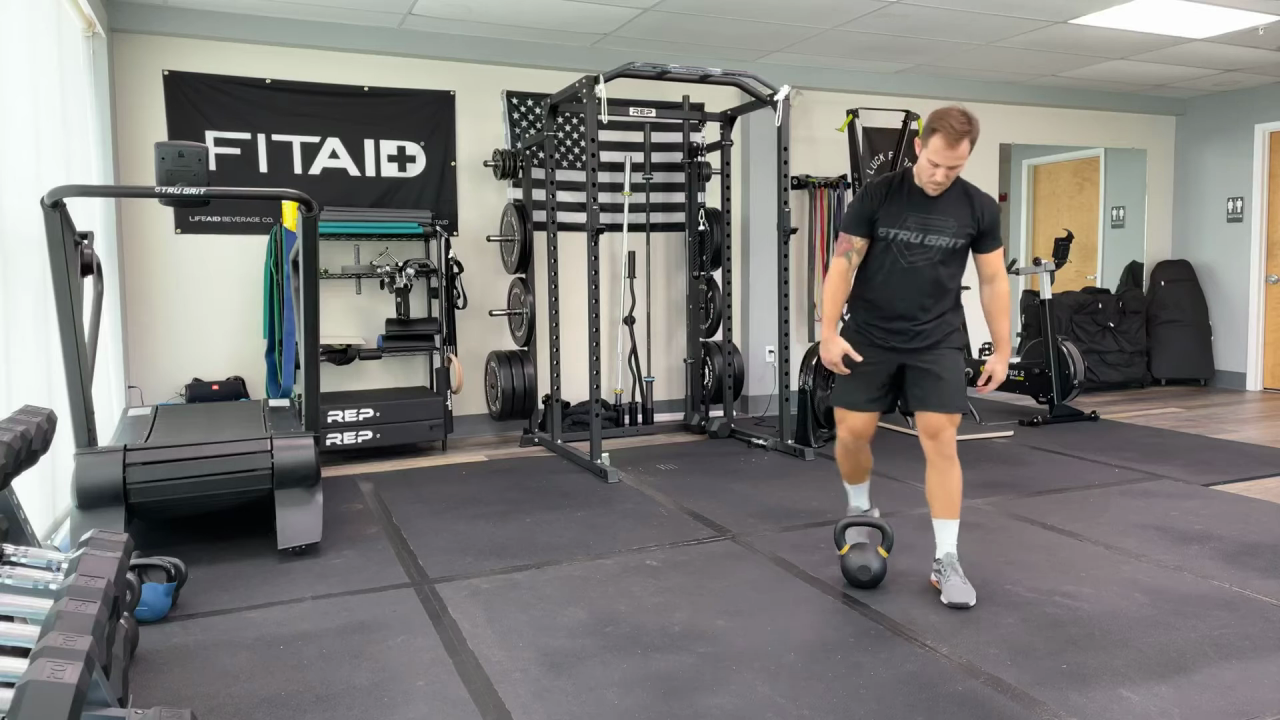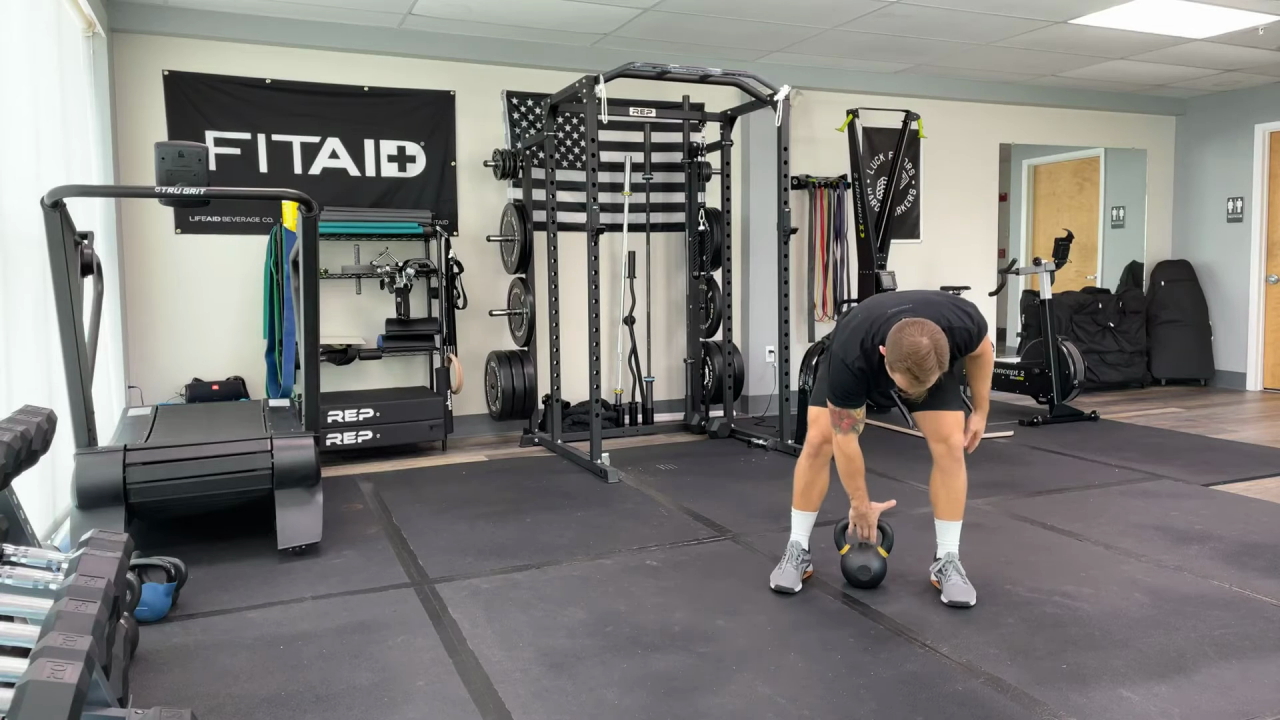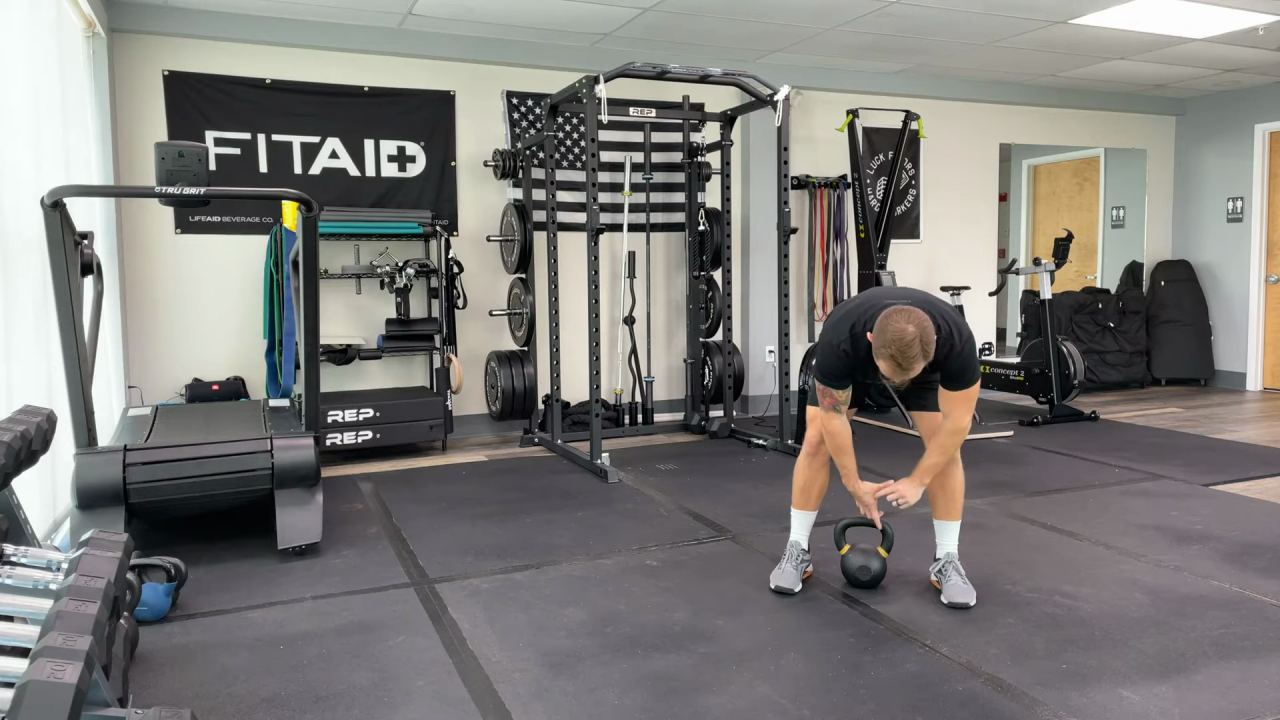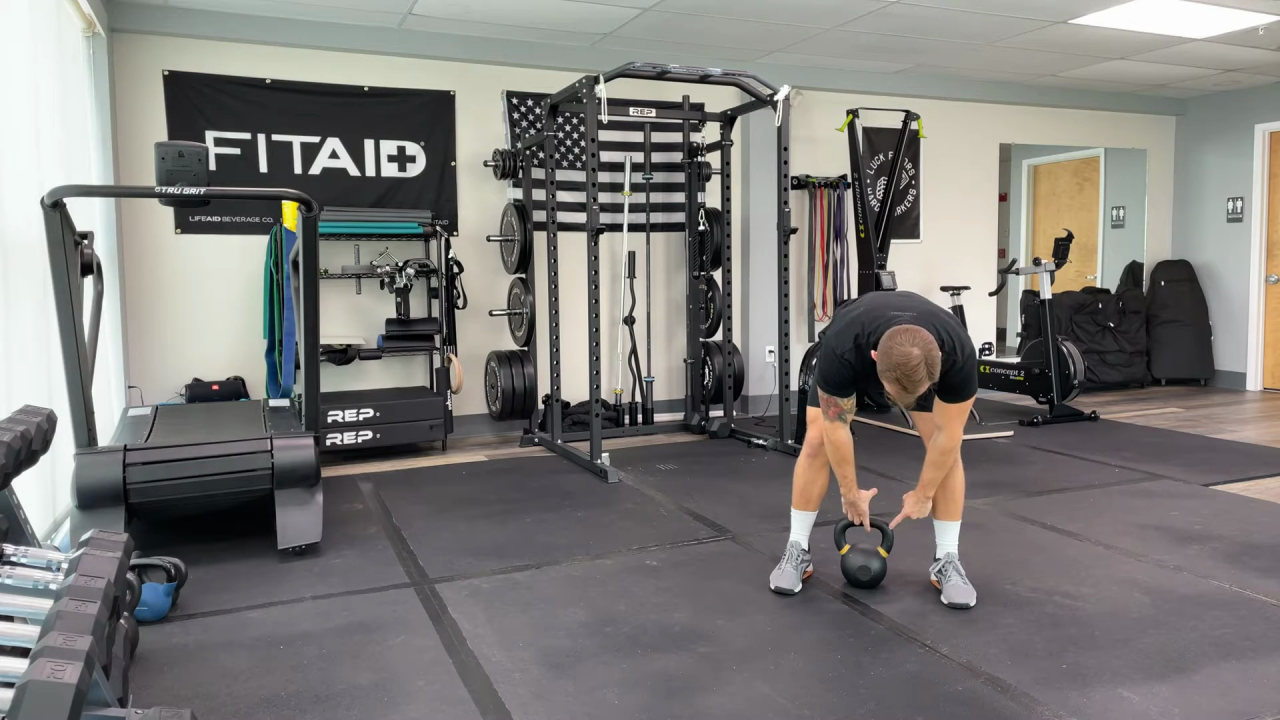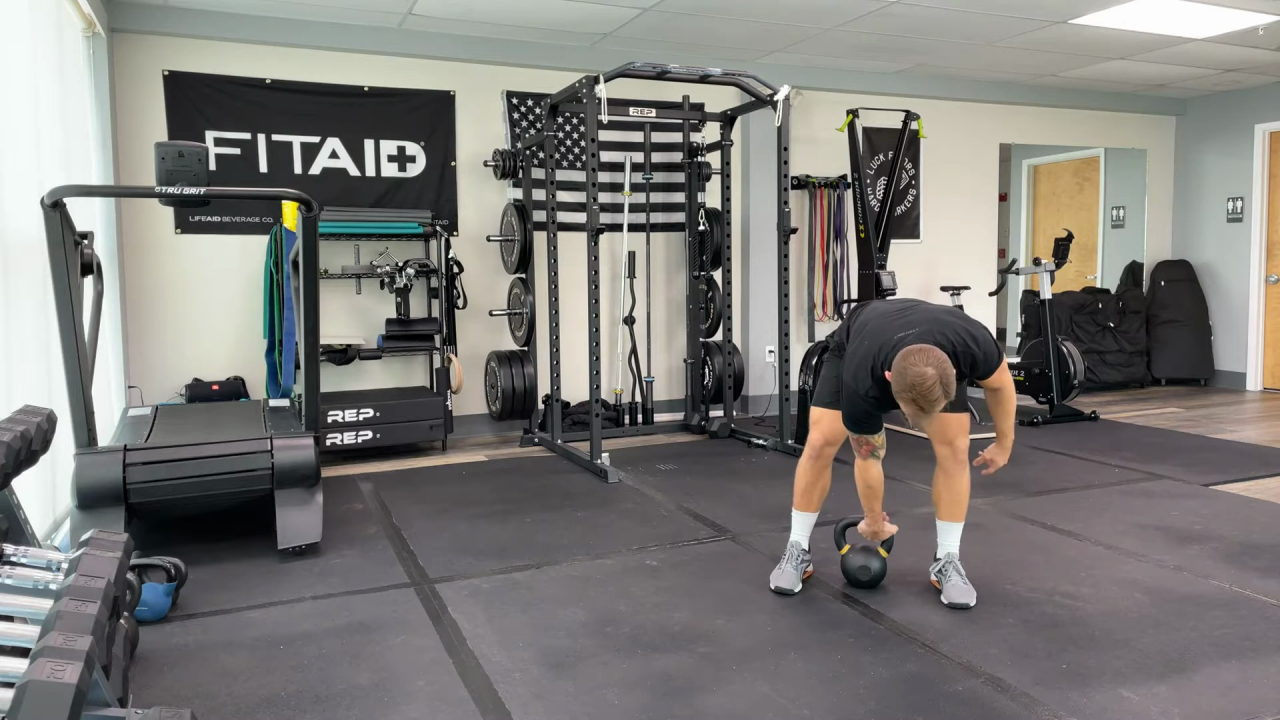
dt=1s
person 1, frame 1
left shoulder: (979, 208)
right shoulder: (876, 196)
left elbow: (993, 280)
right elbow: (843, 263)
left wrist: (1002, 350)
right wrist: (829, 331)
left hip: (936, 343)
right hip: (869, 340)
left knee: (940, 441)
right knee: (852, 433)
left ankle: (946, 559)
right ankle: (860, 510)
person 1, frame 2
left shoulder: (962, 323)
right shoulder: (850, 357)
left elbow: (980, 352)
right elbow: (846, 439)
left wrist: (980, 411)
right wrist: (860, 505)
left hip: (930, 360)
right hip: (854, 351)
left knee: (950, 444)
right knee: (818, 440)
left ankle: (947, 561)
right ankle: (797, 550)
person 1, frame 3
left shoulder: (956, 339)
right shoulder: (839, 340)
left elbow: (957, 420)
right elbow: (833, 416)
left wrist: (917, 482)
right wrist: (854, 484)
left hip: (925, 363)
right hip: (853, 361)
left knee: (945, 446)
right knee: (816, 440)
left ankle: (947, 560)
right ankle: (797, 550)
person 1, frame 4
left shoulder: (957, 353)
right shoulder: (841, 349)
left elbow: (947, 434)
right elbow: (836, 427)
left wrist: (922, 494)
right wrist: (850, 492)
left hip: (924, 361)
right hip: (855, 351)
left knee: (945, 448)
right knee: (817, 441)
left ankle: (947, 560)
right ankle: (797, 550)
person 1, frame 5
left shoulder: (971, 345)
right shoulder: (862, 382)
left elbow: (999, 384)
right elbow: (868, 459)
left wrist: (1004, 443)
right wrist: (874, 522)
right hip: (853, 345)
left knee: (954, 447)
right knee: (820, 443)
left ankle: (947, 560)
right ankle: (797, 551)
